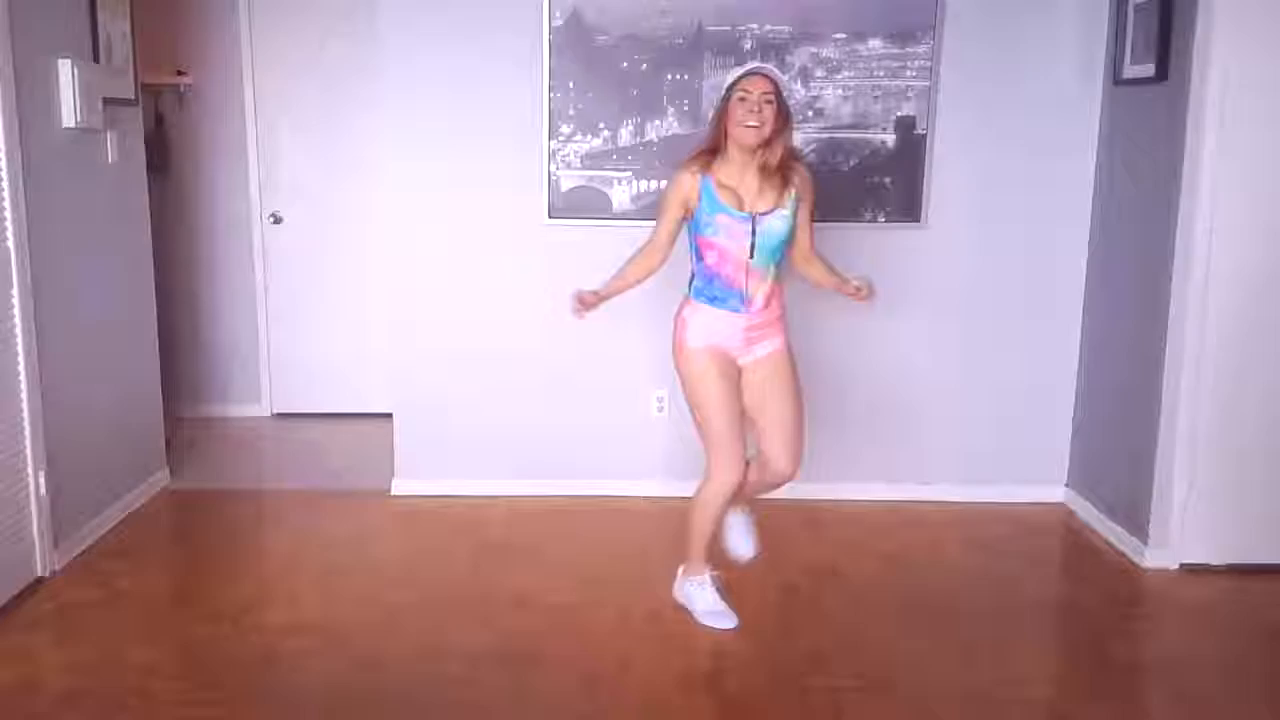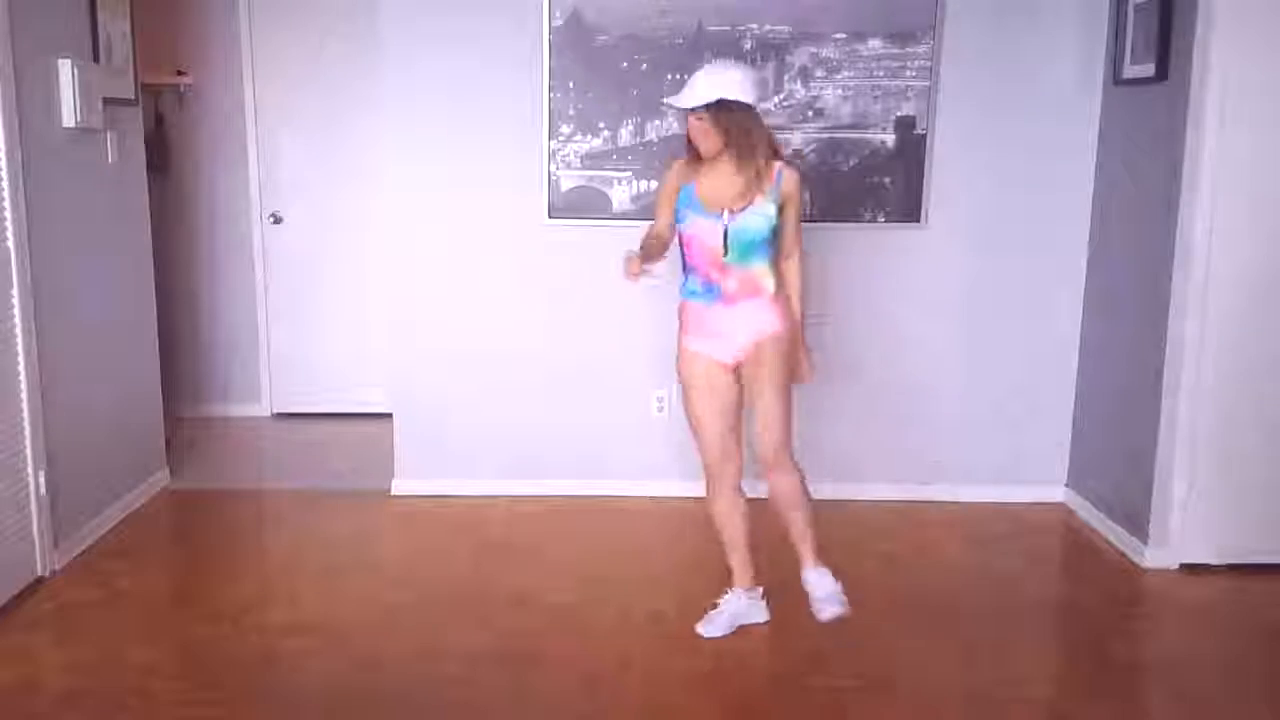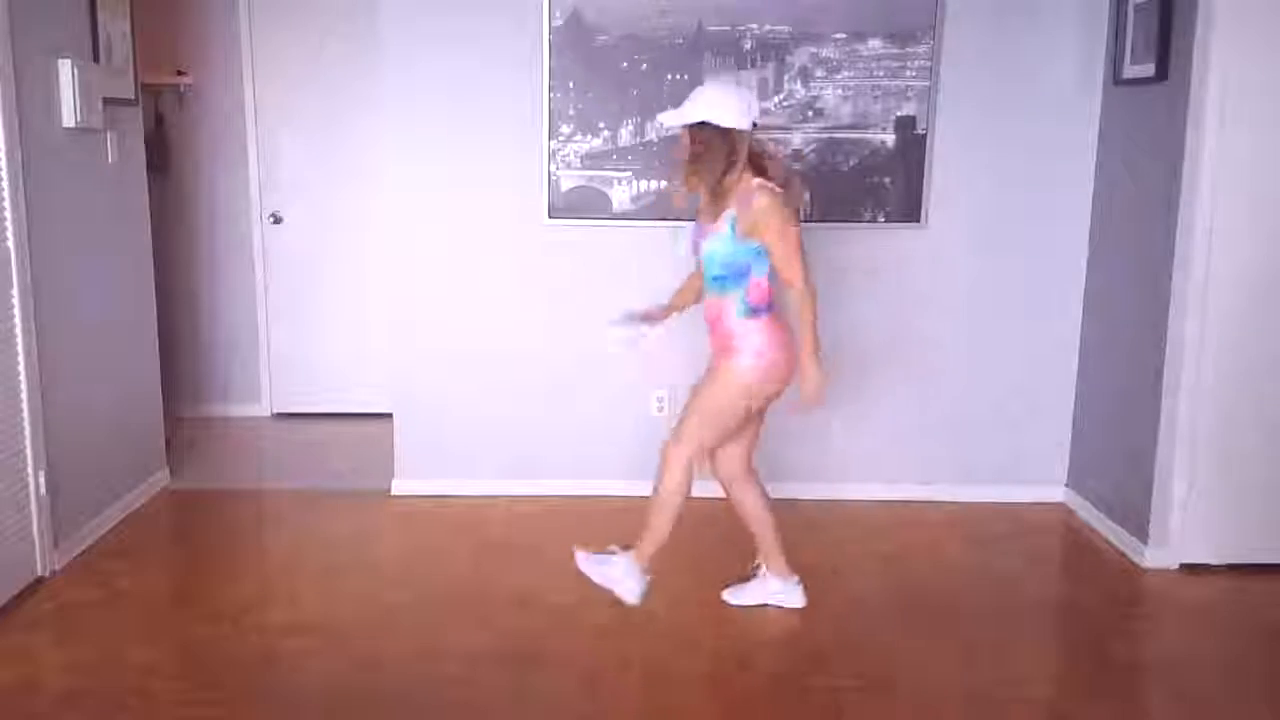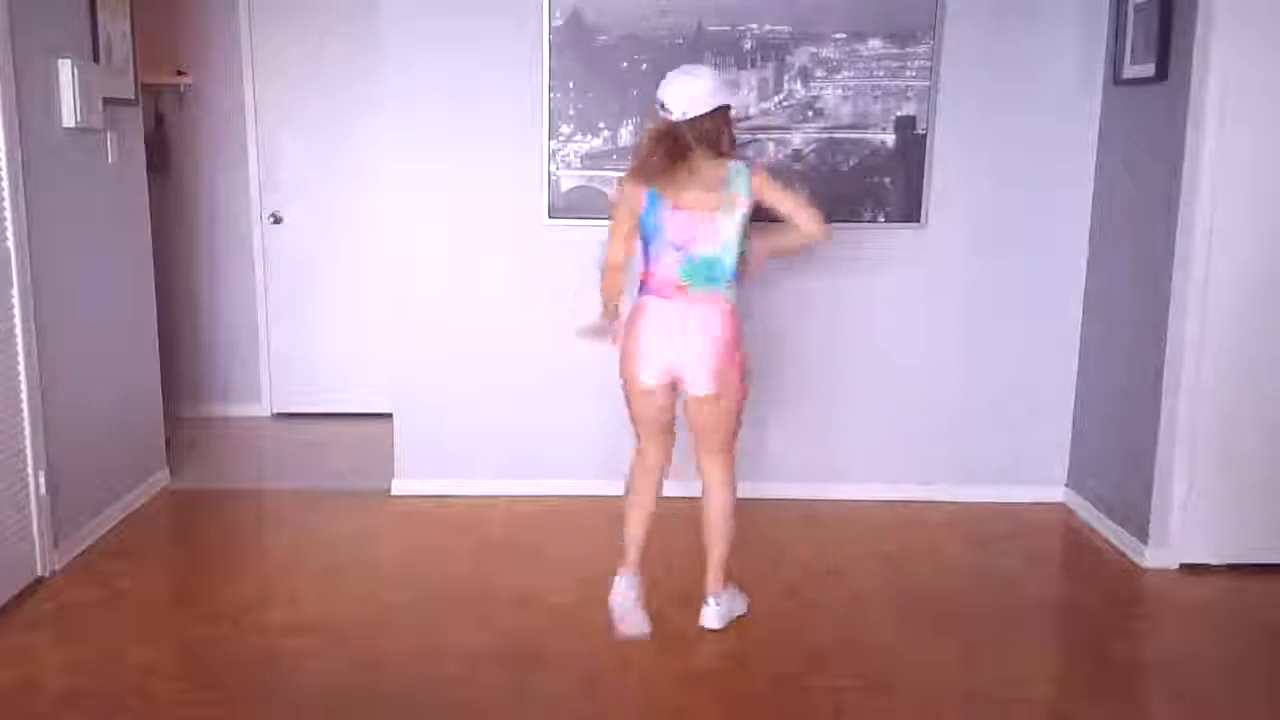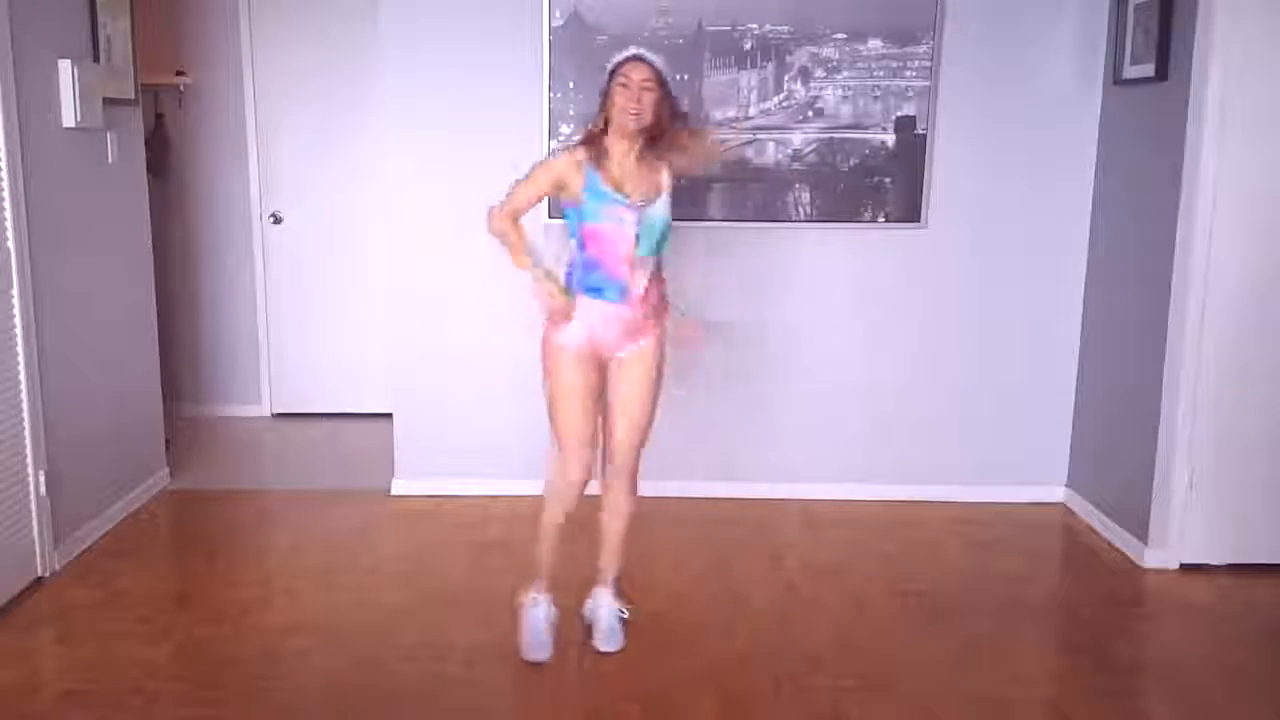
dt=0.4s
person 1, frame 1
left shoulder: (796, 181)
right shoulder: (692, 180)
right elbow: (653, 254)
left wrist: (844, 285)
right wrist: (599, 295)
left hip: (765, 336)
right hip: (704, 333)
left knee: (782, 461)
right knee: (728, 461)
left ankle: (733, 507)
right ankle: (693, 575)
person 1, frame 2
left shoulder: (780, 179)
right shoulder: (681, 175)
left elbow: (790, 258)
right elbow: (657, 238)
left wrist: (797, 335)
right wrist: (643, 253)
left hip: (764, 327)
right hip: (701, 334)
left knee: (773, 452)
right knee: (720, 469)
left ankle: (814, 570)
right ankle: (744, 593)
person 1, frame 3
left shoulder: (761, 200)
right shoulder: (717, 199)
left elbow: (798, 282)
left wrist: (810, 357)
right wrist: (663, 310)
left hip: (755, 355)
right hip: (740, 353)
left knee: (677, 458)
right knee: (732, 467)
left ankle: (634, 569)
right ankle: (781, 577)
person 1, frame 4
left shoulder: (639, 182)
right shoulder: (743, 176)
left elbow: (616, 264)
right elbow: (813, 226)
left wrist: (608, 319)
right wrist: (764, 247)
left hip: (650, 331)
right hip: (711, 335)
left knee: (650, 456)
right knee: (715, 470)
left ankle: (628, 576)
right ankle: (717, 597)
person 1, frame 5
left shoulder: (666, 171)
right shoulder: (574, 164)
right elbow: (501, 215)
left wrist: (664, 308)
right wrist: (540, 278)
left hip: (637, 331)
right hip: (575, 326)
left knee: (622, 470)
right knee: (574, 467)
left ankle: (605, 594)
right ankle: (539, 595)
